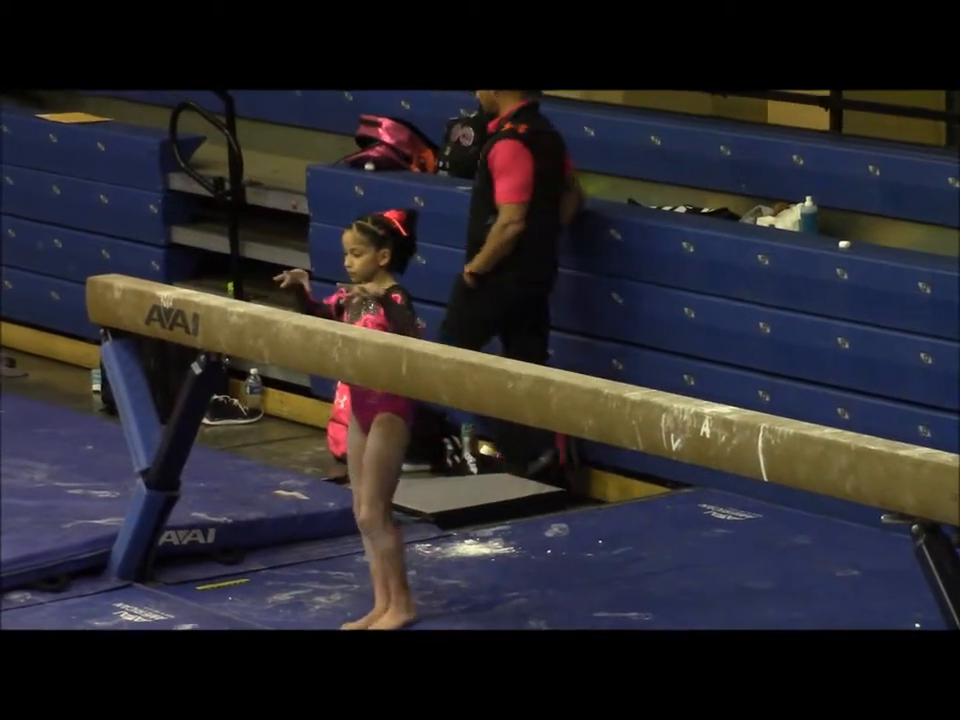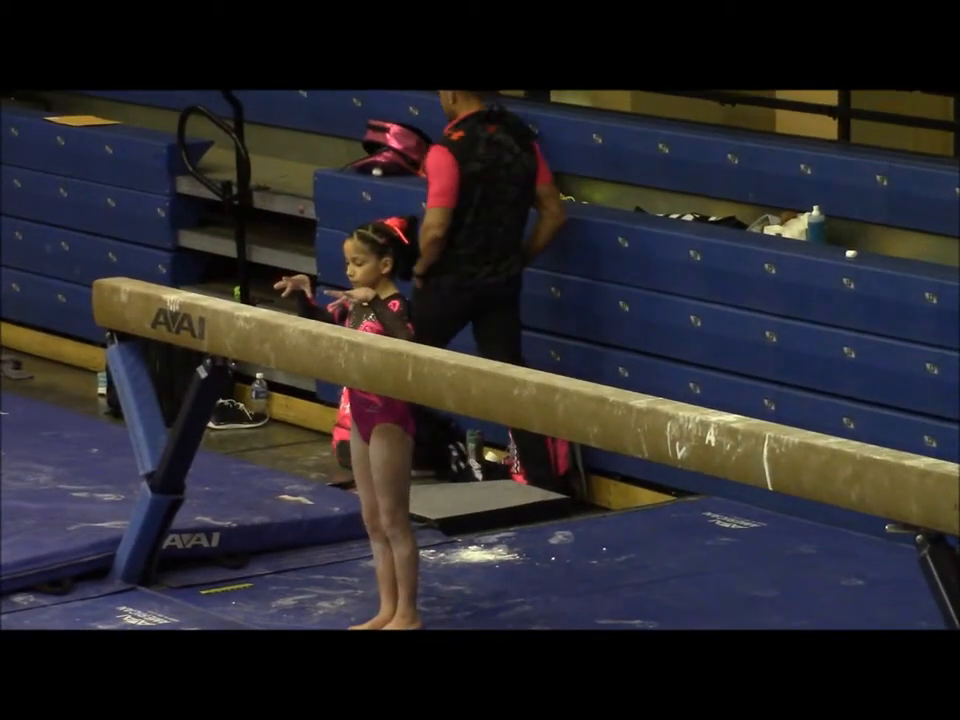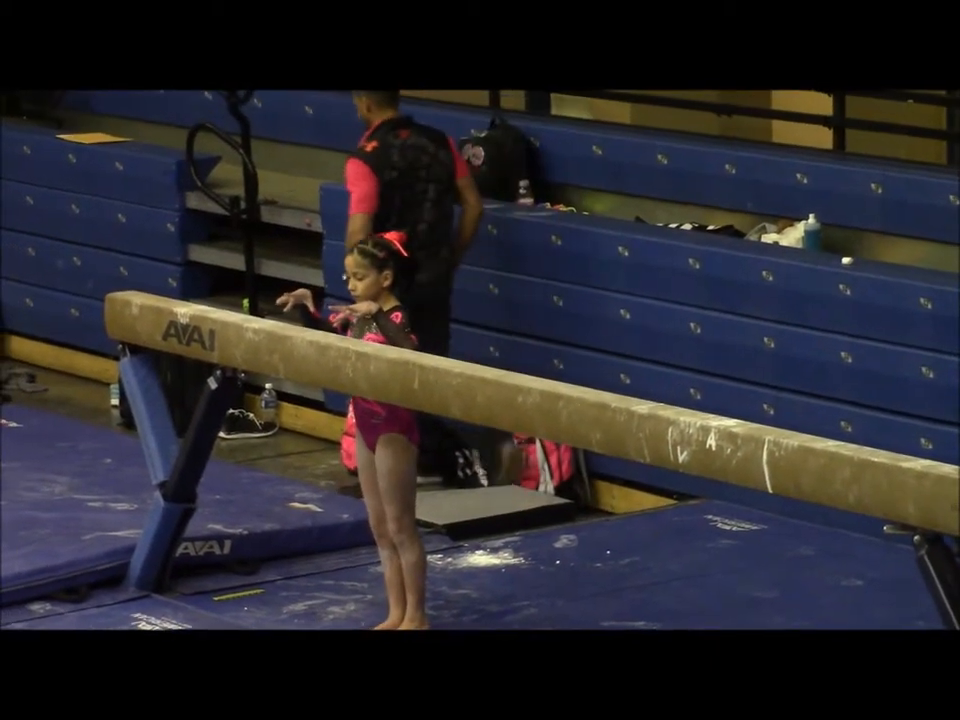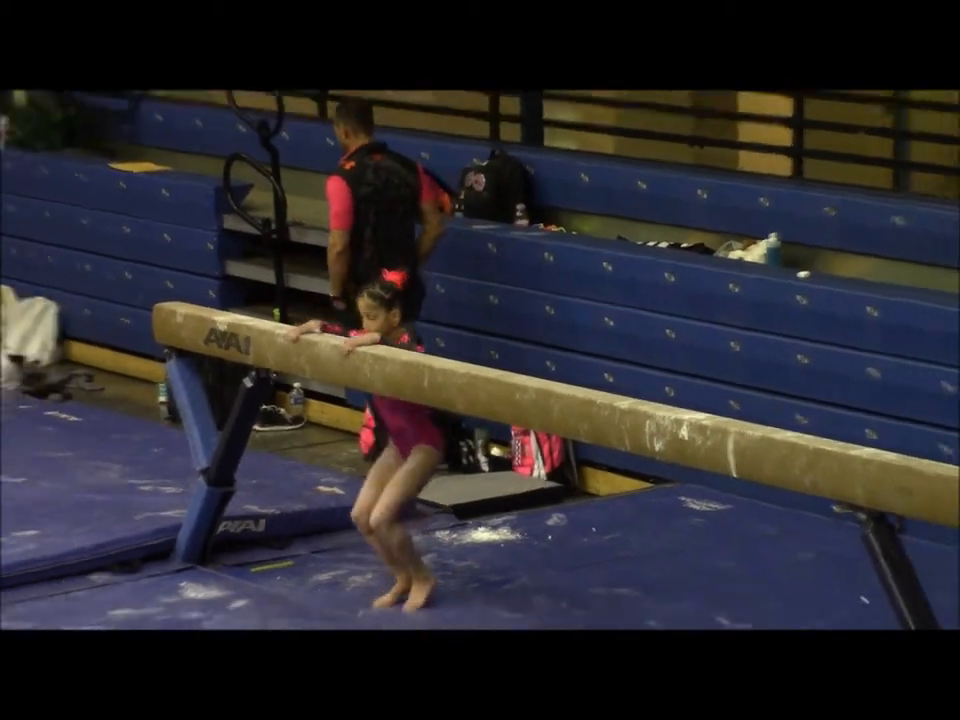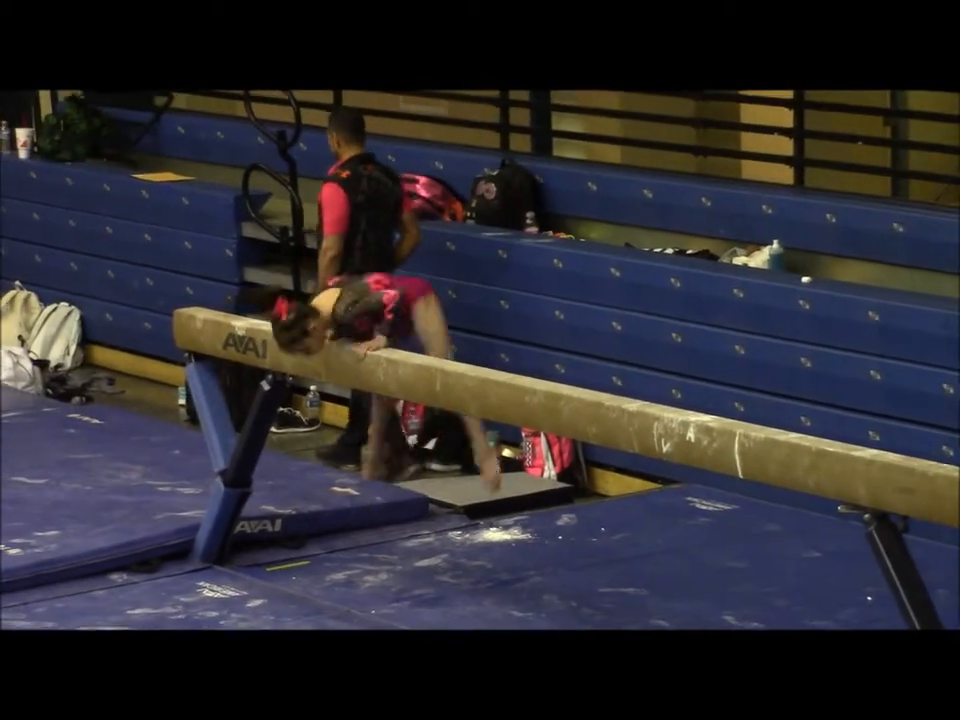
dt=0.4s
person 1, frame 1
left shoulder: (394, 297)
right shoulder: (352, 294)
left elbow: (414, 336)
right elbow: (318, 316)
left wrist: (383, 298)
right wrist: (301, 288)
left hip: (388, 410)
right hip: (360, 408)
left knee: (373, 513)
right knee: (364, 515)
left ankle: (401, 603)
right ankle: (382, 604)
person 1, frame 2
left shoulder: (394, 306)
right shoulder: (354, 303)
left elbow: (406, 343)
right elbow: (319, 322)
left wrist: (374, 302)
right wrist: (303, 294)
left hip: (389, 420)
right hip: (361, 417)
left knee: (394, 521)
right knee: (372, 521)
left ankle: (408, 614)
right ankle: (387, 610)
person 1, frame 3
left shoulder: (396, 317)
right shoulder: (358, 313)
left elbow: (410, 352)
right elbow: (322, 332)
left wrist: (376, 315)
right wrist: (306, 305)
left hip: (394, 429)
right hip: (366, 426)
left knee: (401, 528)
right knee: (379, 527)
left ankle: (416, 617)
right ankle: (396, 615)
person 1, frame 4
left shoulder: (405, 340)
right shoulder: (374, 339)
right elbow: (339, 337)
left wrist: (378, 338)
right wrist: (315, 325)
left hip: (423, 443)
right hip: (397, 443)
left knee: (380, 519)
right knee: (361, 516)
left ankle: (420, 576)
right ankle: (404, 579)
person 1, frame 5
left shoulder: (343, 312)
right shoulder: (315, 310)
left elbow: (395, 299)
left wrist: (381, 339)
left hip: (417, 299)
right hip: (397, 307)
person 2, frame 1
left shoulder: (510, 142)
right shoulder: (542, 130)
left elbow: (511, 222)
right elbow: (571, 197)
left wrist: (475, 267)
left hip: (501, 273)
right hip: (536, 271)
right knee: (529, 369)
left ankle: (522, 449)
right ankle: (542, 478)
person 2, frame 2
left shoulder: (448, 149)
right shoulder: (522, 140)
left elbow: (435, 229)
right elbow: (554, 214)
left wrist: (419, 269)
left hip: (453, 279)
right hip: (502, 278)
right ankle: (545, 483)
person 2, frame 3
left shoulder: (365, 158)
right shoulder: (438, 141)
left elbow: (358, 234)
right elbow: (474, 205)
right wrist: (453, 255)
left hip: (390, 282)
right hip: (436, 275)
person 2, frame 4
left shoulder: (344, 178)
right shoulder: (408, 168)
left elbow: (339, 246)
right elbow: (434, 225)
left wrist: (337, 293)
left hip: (366, 288)
person 2, frame 5
left shoulder: (337, 185)
right shoulder: (388, 177)
left elbow: (331, 250)
right elbow: (411, 234)
left wrist: (321, 293)
right ankle: (349, 445)
